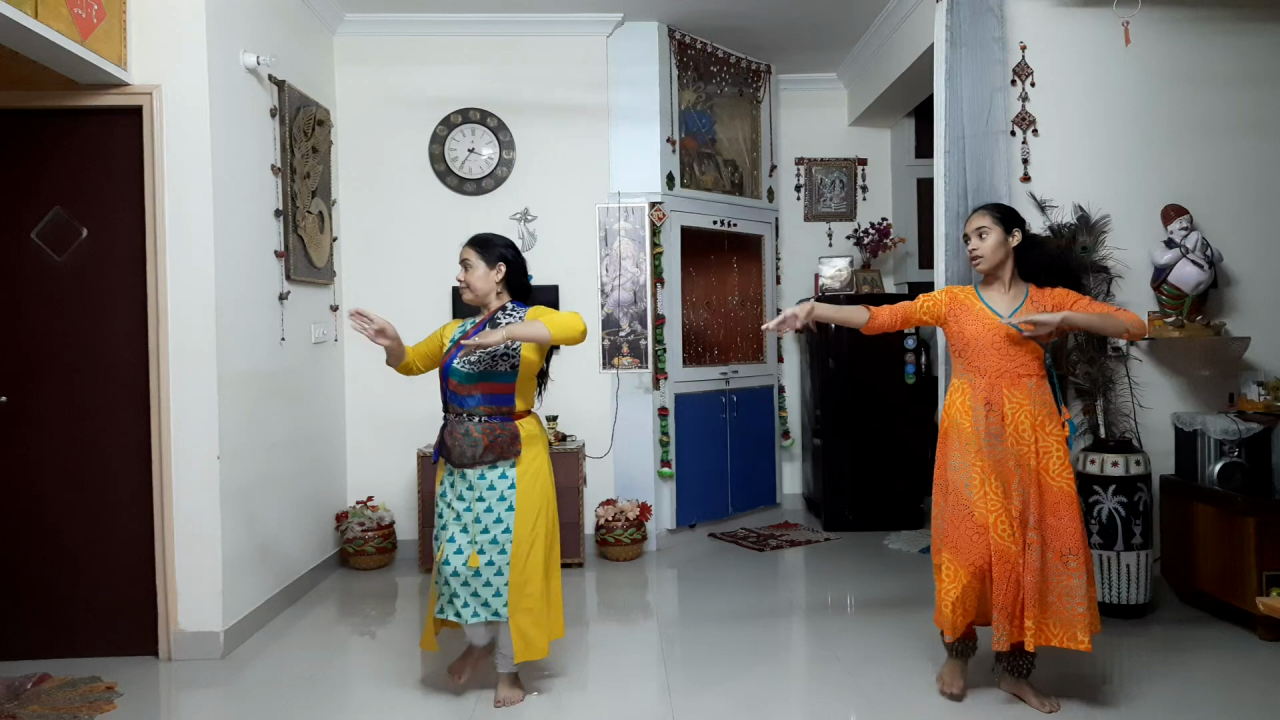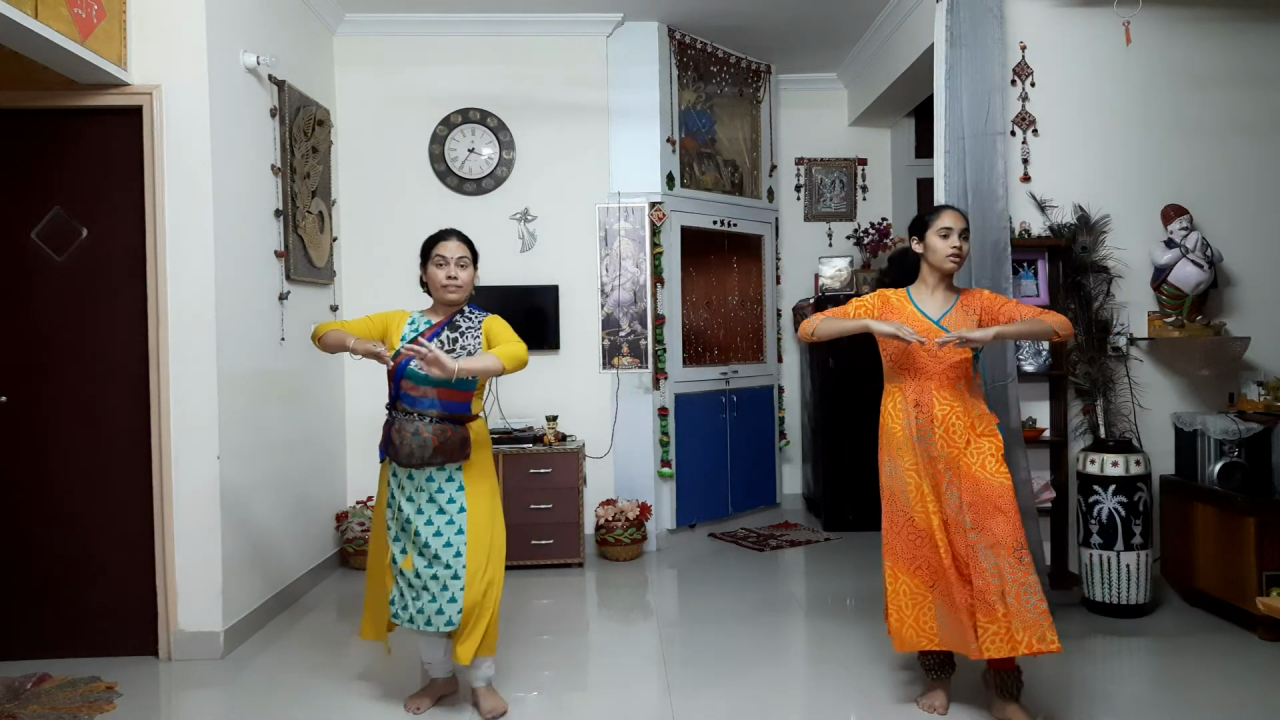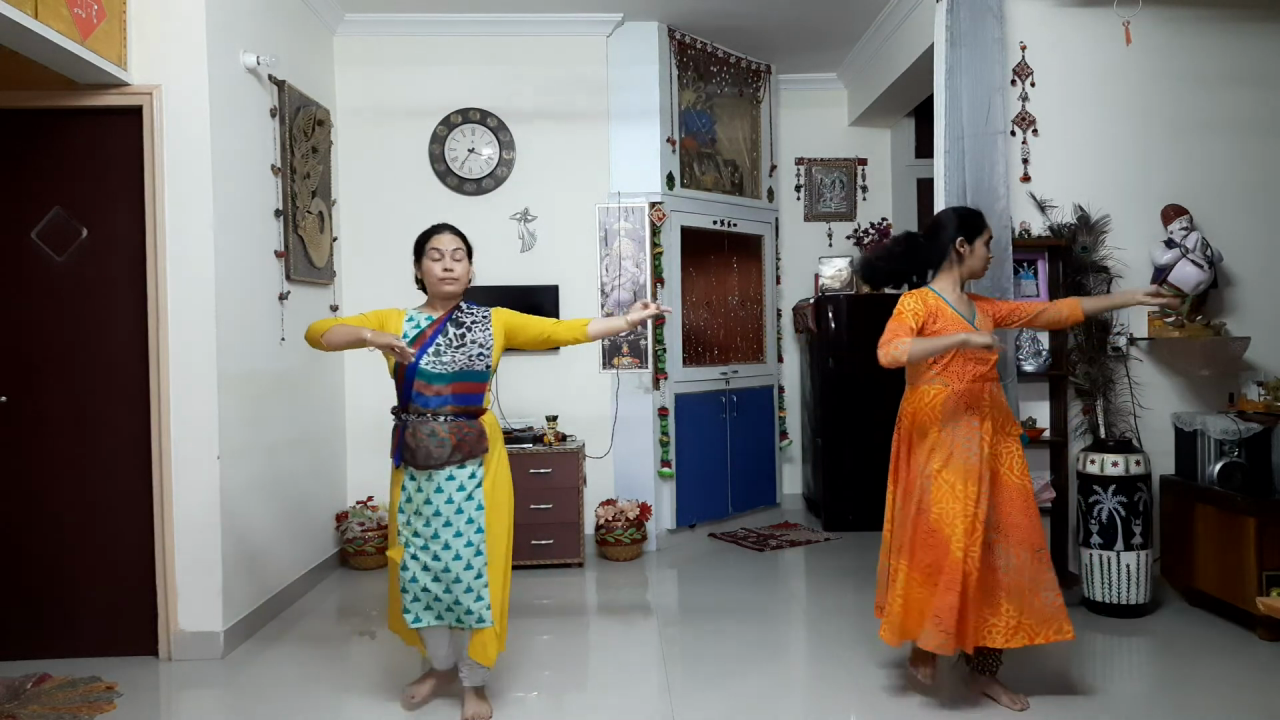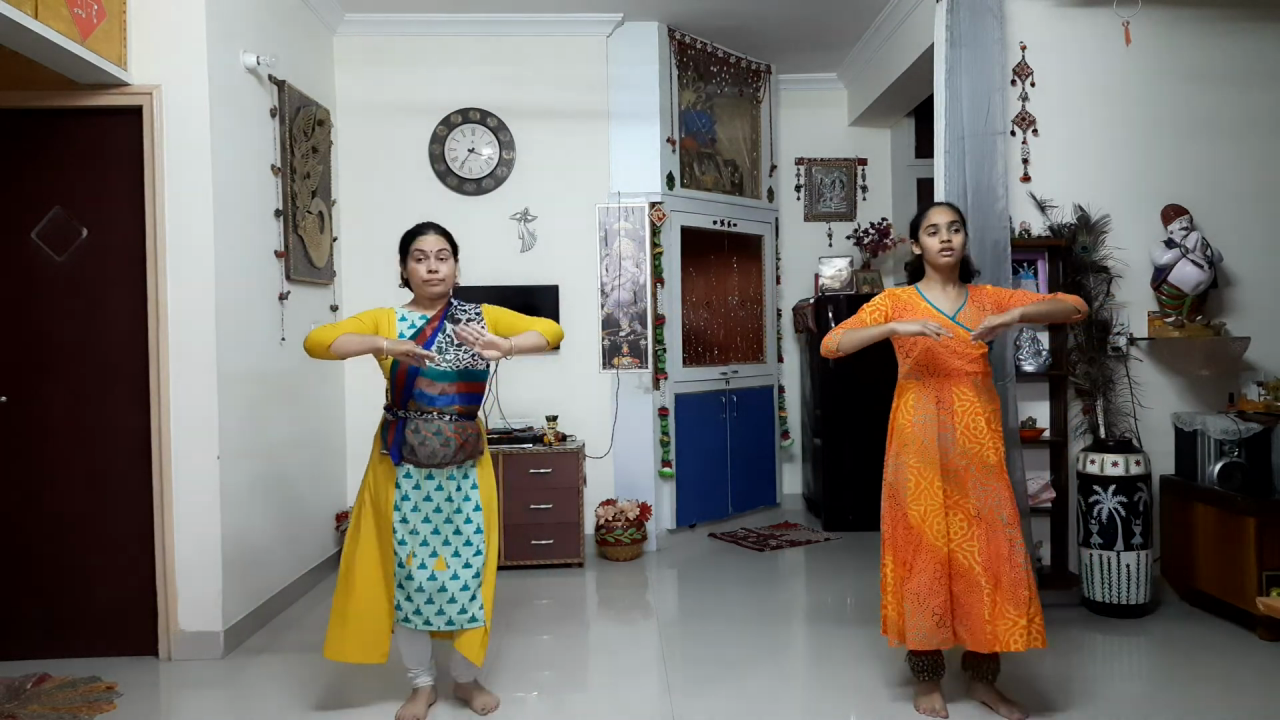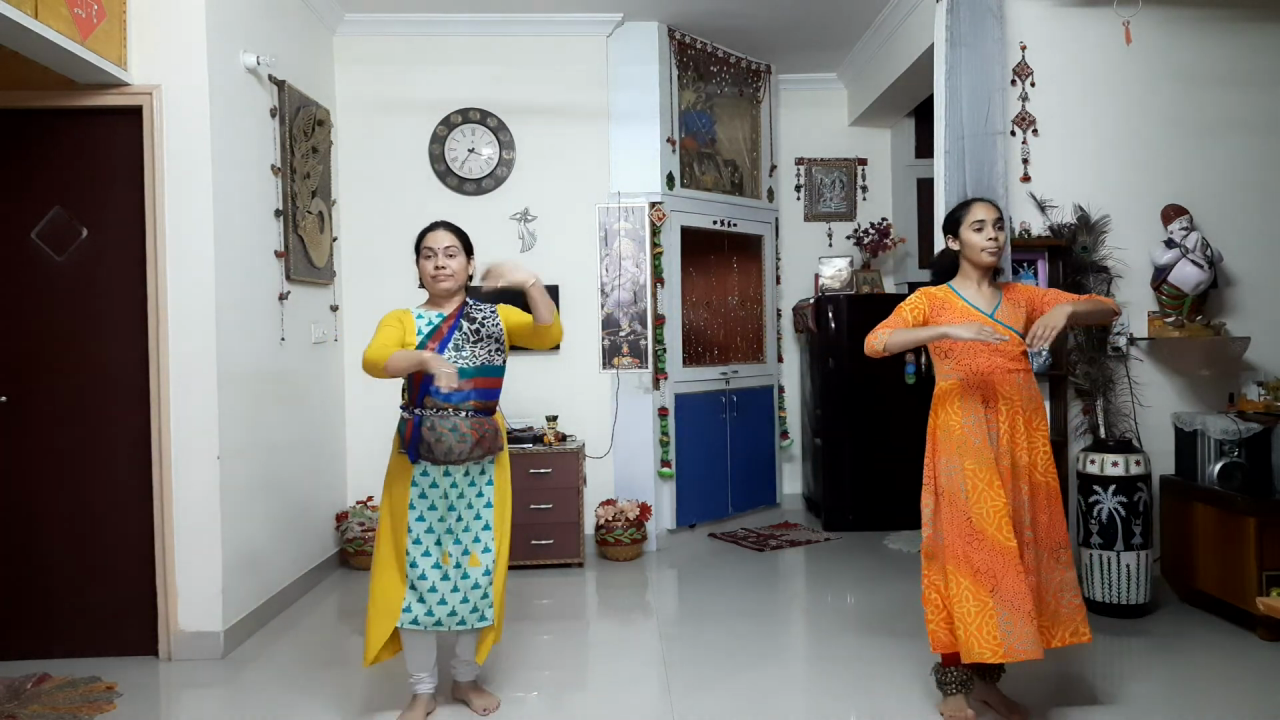
dt=1s
person 1, frame 1
left shoulder: (1052, 298)
right shoulder: (951, 301)
left elbow: (1134, 326)
right elbow: (879, 318)
left wrist: (1062, 319)
right wrist: (814, 310)
left hip: (1032, 438)
right hip: (971, 437)
left knee: (1037, 546)
right knee: (968, 547)
left ankle: (1016, 669)
right ankle: (958, 650)
person 1, frame 2
left shoulder: (979, 303)
right shoulder: (883, 302)
left elbow: (1061, 327)
right elbow: (808, 328)
left wrist: (993, 333)
right wrist: (871, 325)
left hip: (970, 440)
right hip: (909, 443)
left knee: (997, 548)
right knee: (920, 553)
right ankle: (937, 674)
person 1, frame 3
left shoulder: (985, 307)
right shoulder: (917, 303)
left elbow: (1054, 311)
right elbow: (890, 354)
left wrist: (1128, 298)
right wrist: (964, 339)
left hip: (992, 438)
right hip: (938, 440)
left knee: (1000, 545)
right knee: (941, 546)
left ankle: (984, 669)
right ankle: (927, 644)
person 1, frame 4
left shoulder: (990, 299)
right shoulder: (896, 301)
left elbow: (1075, 307)
right elbow: (830, 344)
left wrist: (1016, 314)
right wrist: (896, 327)
left hip: (978, 437)
right hip: (919, 437)
left knee: (991, 550)
right knee: (922, 550)
left ankle: (981, 673)
right ankle: (927, 677)
person 1, frame 5
left shoulder: (1024, 297)
right shoulder: (930, 299)
left elbow: (1109, 309)
right elbow: (874, 343)
left wrist: (1067, 309)
right wrist: (949, 330)
left hip: (1021, 440)
right hip: (962, 441)
left knee: (1015, 552)
right knee: (966, 553)
left ankle: (986, 676)
person 2, frame 1
left shoulder: (531, 319)
right shoulder: (454, 332)
left elbow: (576, 327)
right elbow: (410, 363)
left wrist: (505, 332)
right wrist: (390, 341)
left hip: (513, 463)
right hip: (460, 465)
left knee: (510, 562)
right knee: (456, 561)
left ankle: (508, 671)
right ankle: (480, 641)
person 2, frame 2
left shoulder: (487, 325)
right shoulder: (397, 323)
left elbow: (517, 354)
right elbow: (323, 333)
left wrist: (454, 367)
right wrist: (358, 345)
left hip: (462, 468)
right hip: (405, 468)
left knee: (472, 573)
right knee: (408, 573)
right ankle: (439, 676)
person 2, frame 3
left shoulder: (495, 322)
right shoulder: (393, 321)
left elbow: (563, 330)
right elbow: (317, 334)
left wrist: (628, 321)
right wrist: (369, 336)
left hip: (474, 465)
right hip: (415, 465)
left knee: (475, 567)
right knee: (418, 567)
right ankle: (440, 663)
person 2, frame 4
left shoulder: (482, 319)
right shoulder: (384, 321)
left elbow: (552, 332)
right elbow: (316, 341)
left wrist: (503, 348)
right wrist: (385, 345)
left hip: (464, 466)
right hip: (403, 467)
left knee: (467, 570)
right knee: (407, 571)
left ankle: (467, 677)
person 2, frame 5
left shoulder: (497, 317)
right shoulder: (401, 320)
left elbow: (549, 336)
right elbow: (373, 360)
left wrist: (530, 282)
right wrist: (425, 358)
left hip: (480, 466)
right hip: (420, 465)
left knee: (478, 570)
right knee: (419, 572)
left ankle: (465, 678)
